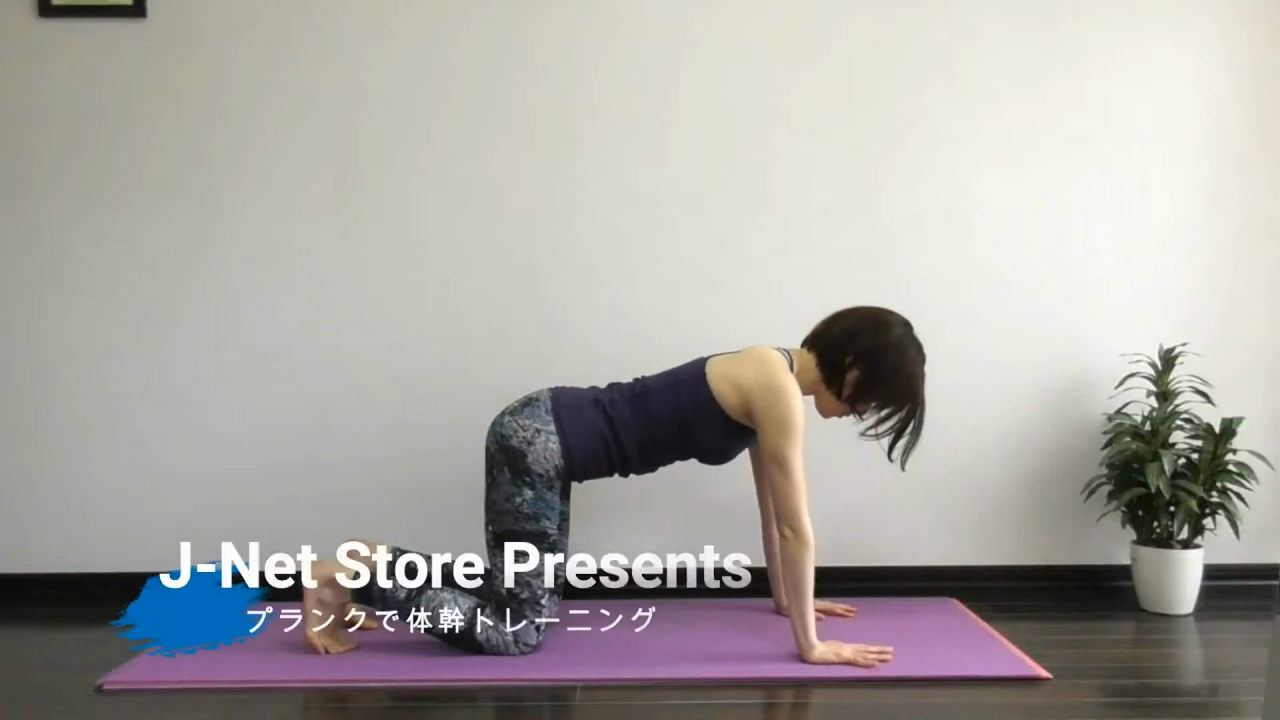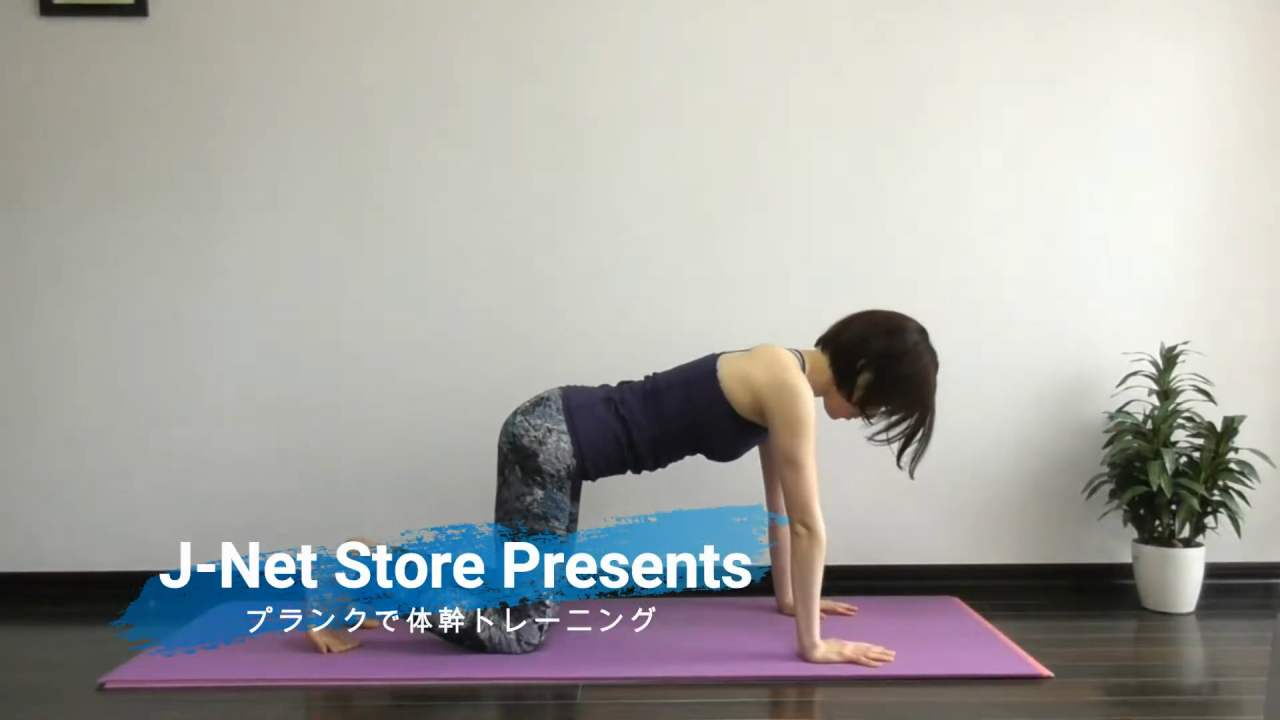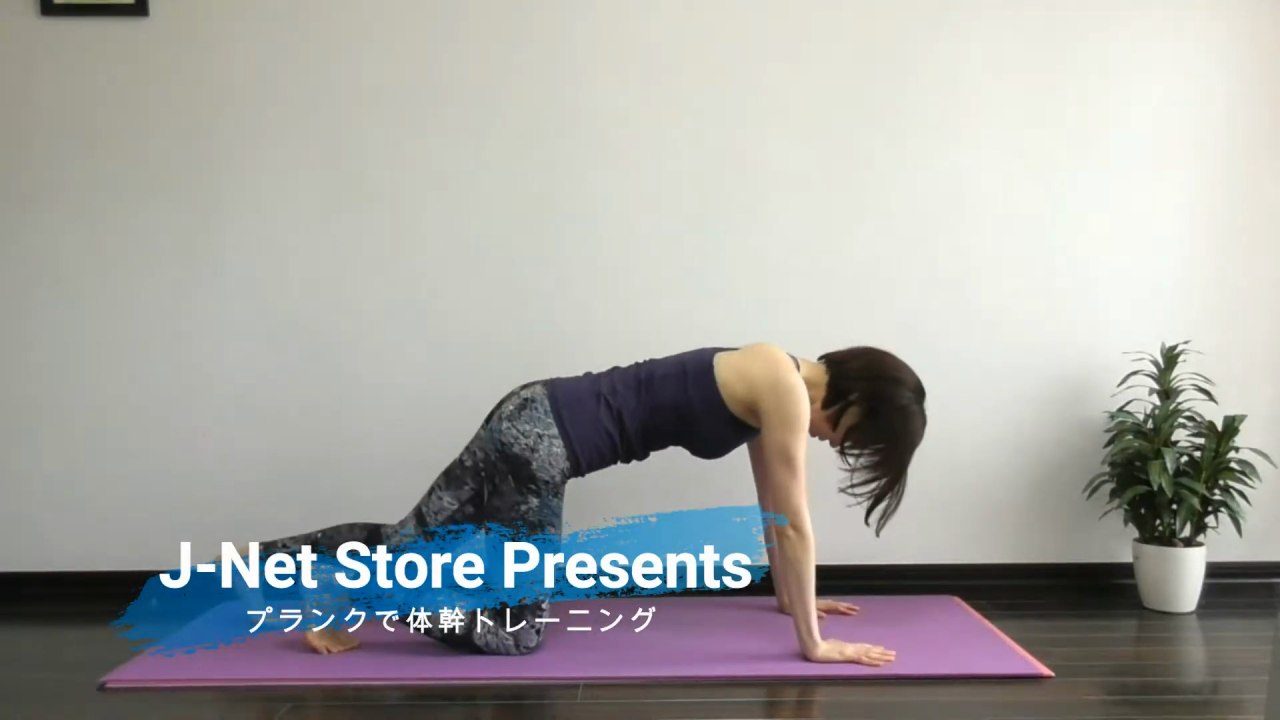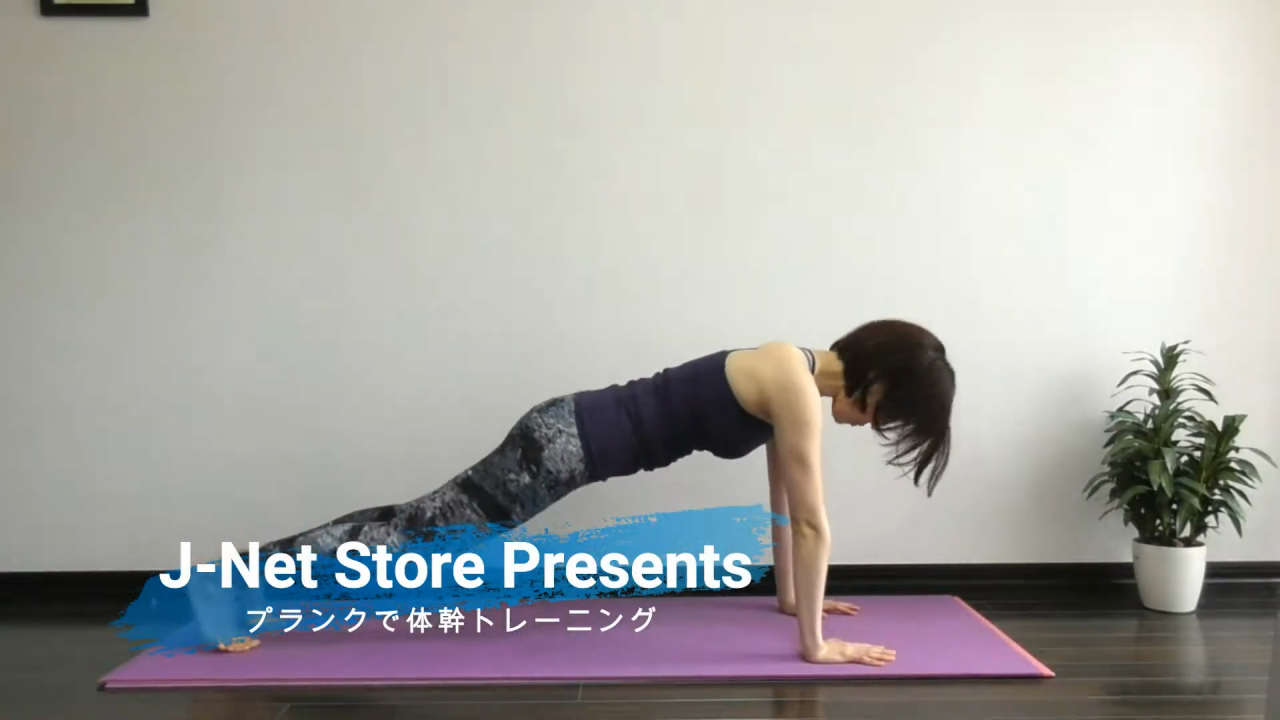
dt=1s
person 1, frame 1
left shoulder: (773, 375)
right shoulder: (779, 390)
left elbow: (772, 509)
right elbow: (794, 529)
left wrist: (787, 599)
right wrist: (810, 644)
left hip: (545, 437)
right hip: (535, 444)
left knee: (530, 599)
right knee: (517, 632)
left ankle: (379, 563)
right ankle: (348, 581)
person 1, frame 2
left shoulder: (781, 376)
right shoulder: (789, 388)
left elbow: (777, 501)
right elbow: (806, 524)
left wrist: (789, 596)
right wrist: (813, 643)
left hip: (561, 435)
right hip: (548, 441)
left knee: (525, 594)
right knee: (517, 629)
person 1, frame 3
left shoulder: (771, 385)
right shoulder: (786, 393)
left elbow: (771, 511)
right elbow: (793, 525)
left wrist: (790, 595)
right wrist: (814, 643)
left hip: (533, 415)
right hip: (541, 443)
left knee: (408, 540)
right knee: (513, 631)
person 1, frame 4
left shoulder: (794, 375)
right shoulder: (795, 388)
left elbow: (783, 505)
right elbow: (812, 522)
left wrist: (789, 596)
right wrist: (815, 643)
left hip: (575, 434)
right hip: (565, 444)
left knee: (421, 527)
right knee: (415, 535)
